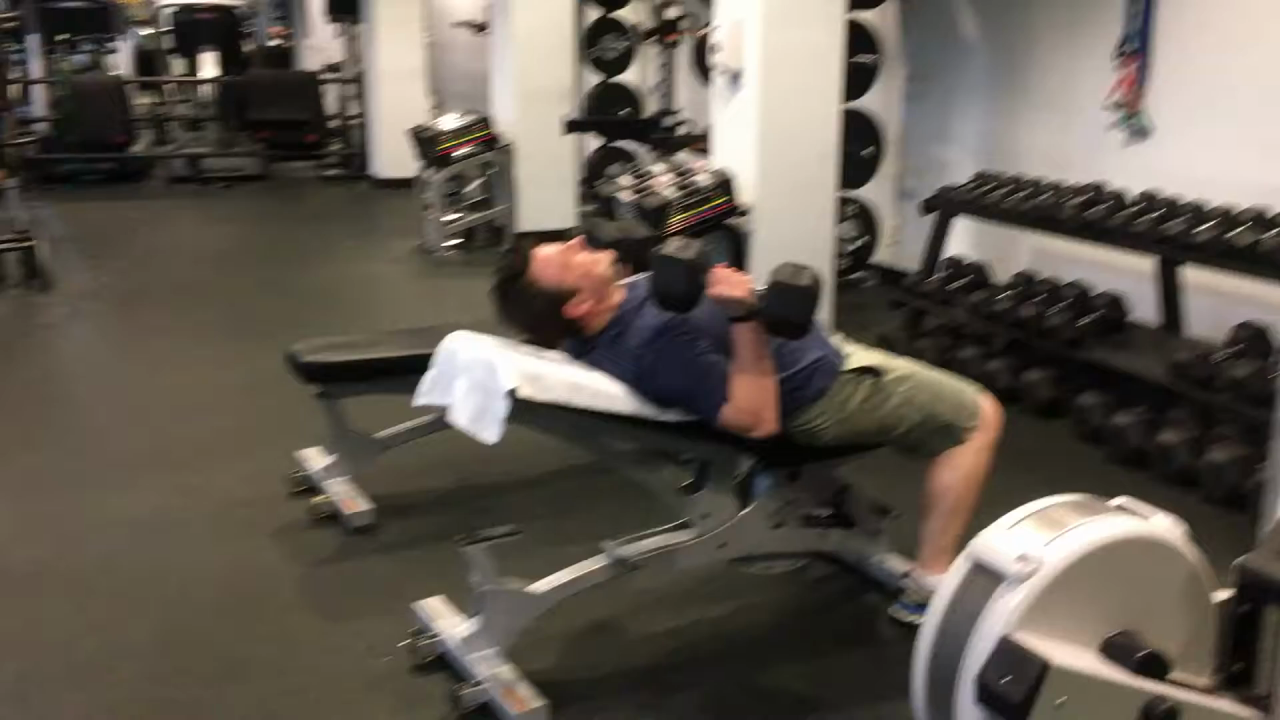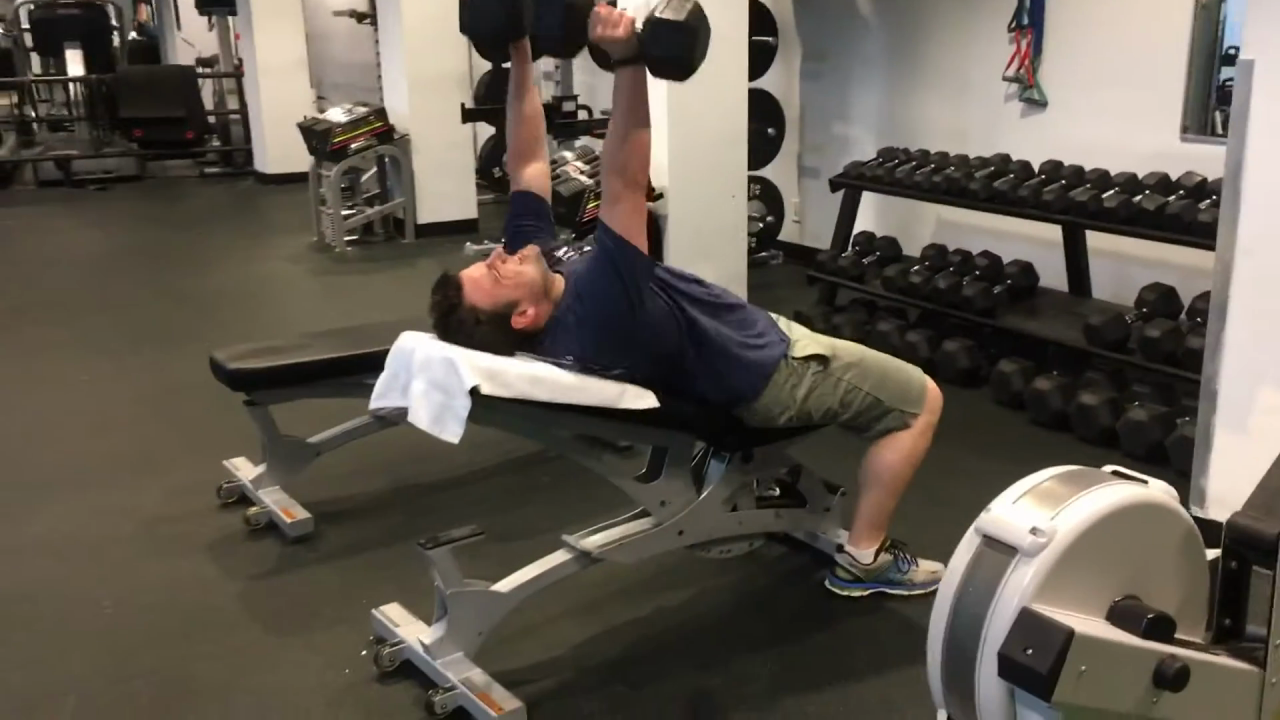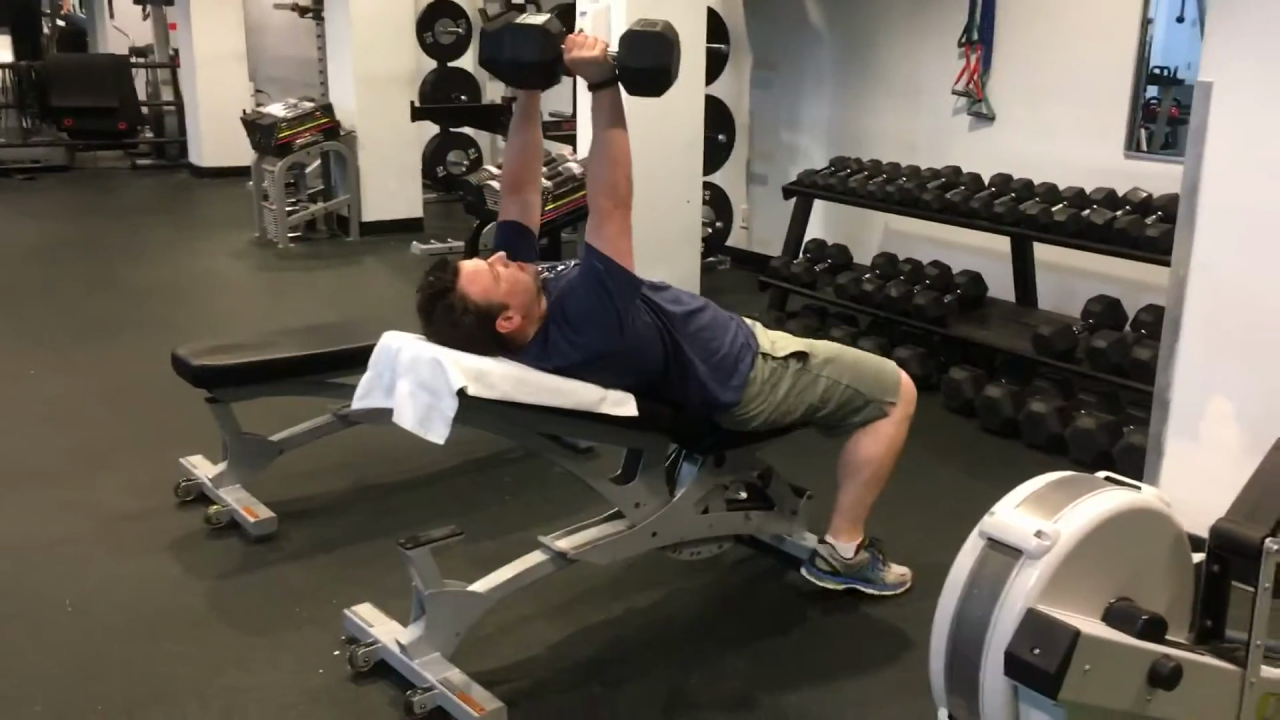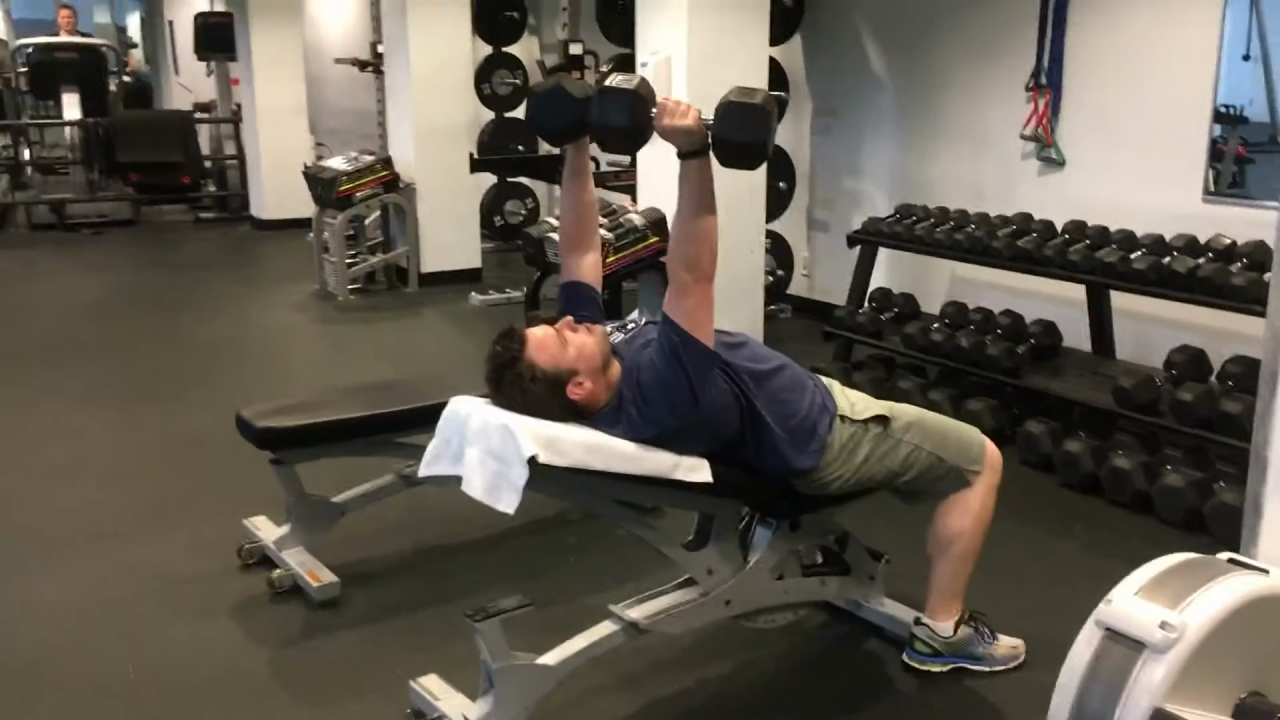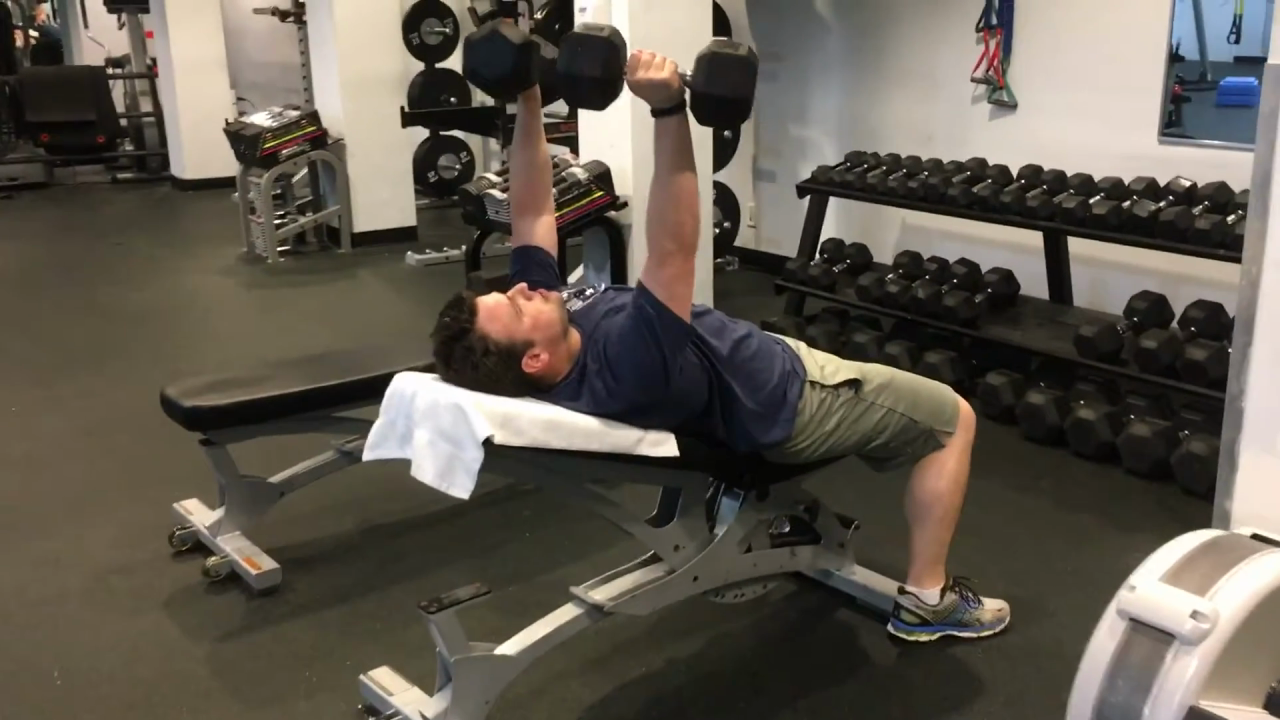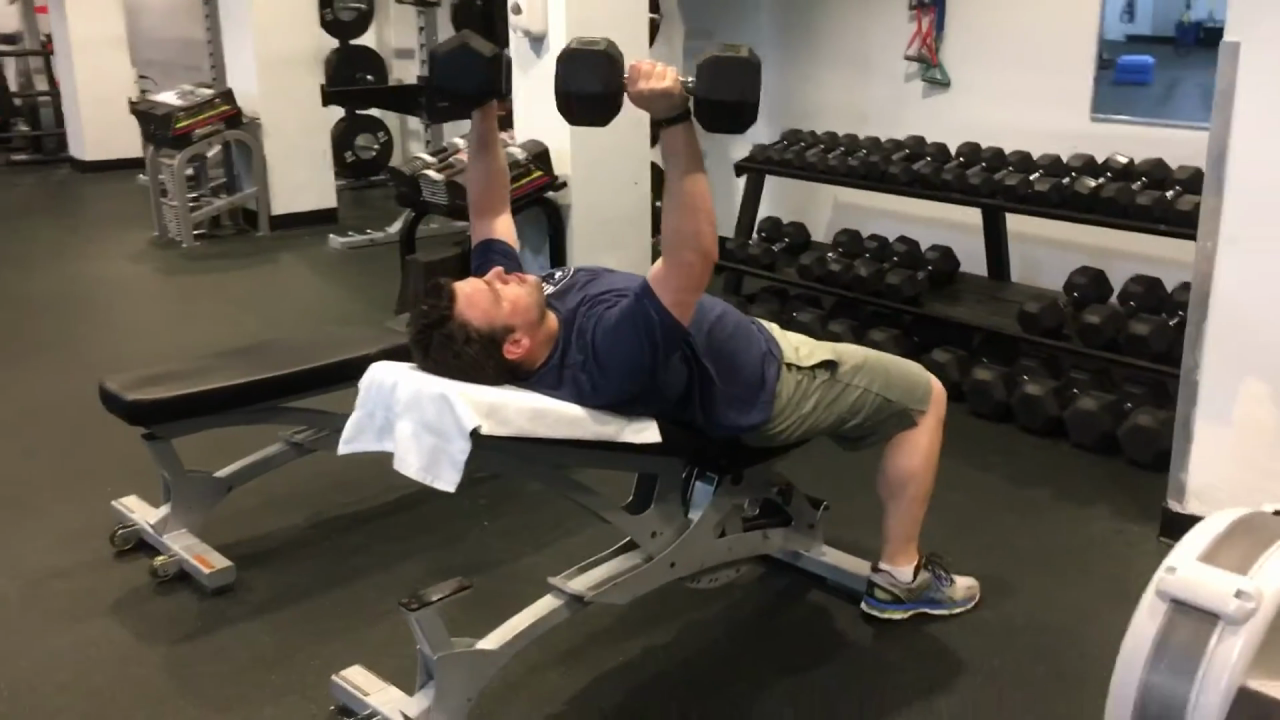
dt=0.7s
person 1, frame 1
left shoulder: (603, 325)
right shoulder: (649, 351)
right elbow: (758, 418)
right wrist: (743, 313)
right hip: (822, 386)
right knee: (979, 417)
right ankle: (930, 587)
person 1, frame 2
left shoulder: (527, 251)
right shoulder: (594, 313)
left elbow: (526, 161)
right elbow: (625, 186)
left wrist: (519, 52)
right wrist: (627, 62)
left hip: (745, 338)
right hip: (766, 373)
right knee: (920, 401)
right ankle: (863, 559)
person 1, frame 3
left shoulder: (507, 291)
right shoulder: (586, 332)
left elbow: (520, 191)
right elbow: (611, 207)
left wrist: (529, 91)
right wrist: (603, 83)
left hip: (716, 341)
right hip: (741, 375)
right knee: (895, 391)
right ankle: (842, 553)
person 1, frame 4
left shoulder: (583, 354)
right shoulder: (655, 403)
left elbow: (579, 250)
right elbow: (691, 279)
left wrist: (578, 147)
right wrist: (693, 152)
right hip: (817, 436)
right knee: (980, 460)
right ankle: (941, 631)
person 1, frame 5
left shoulder: (533, 320)
right shoulder: (620, 373)
left elbow: (532, 214)
right elbow: (674, 248)
left wrist: (527, 102)
right wrist: (669, 108)
right hip: (785, 400)
right knee: (953, 419)
right ankle: (927, 599)
person 1, frame 6
left shoulder: (498, 316)
right shoulder: (602, 359)
left elbow: (489, 213)
right elbow: (693, 256)
left wrist: (484, 110)
right wrist: (672, 119)
right hip: (760, 383)
right knee: (924, 396)
right ankle: (900, 577)
